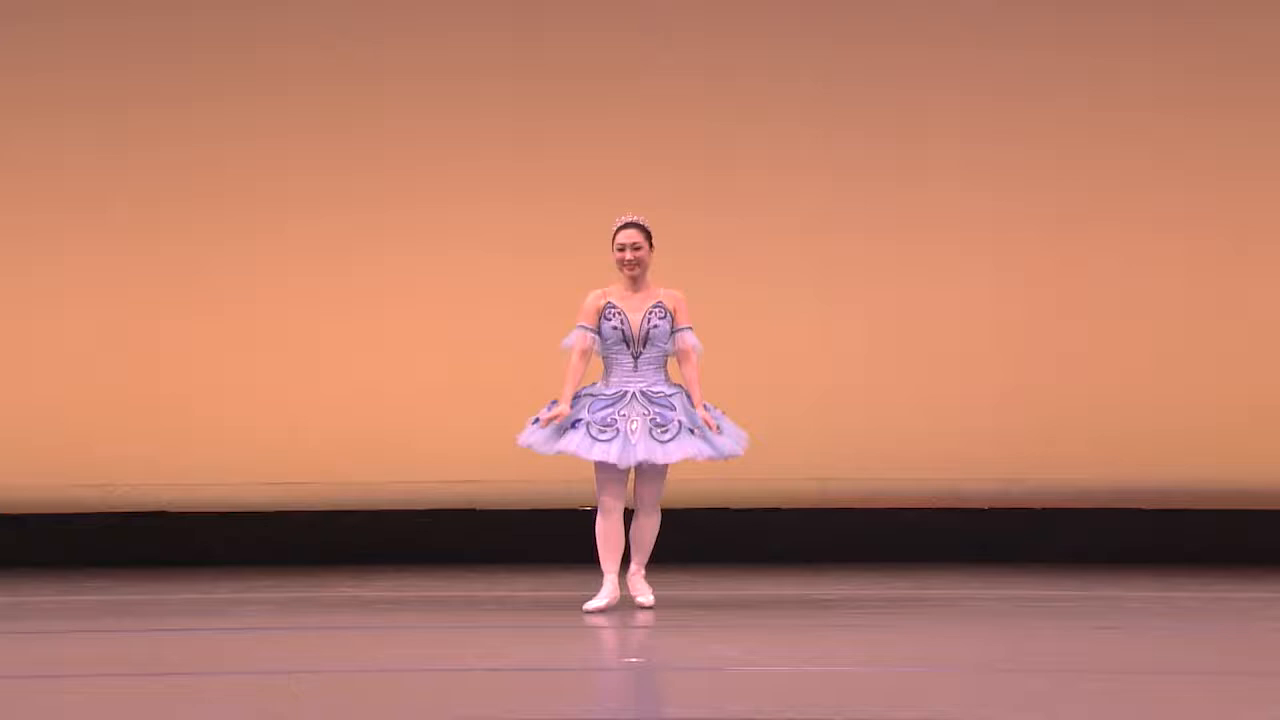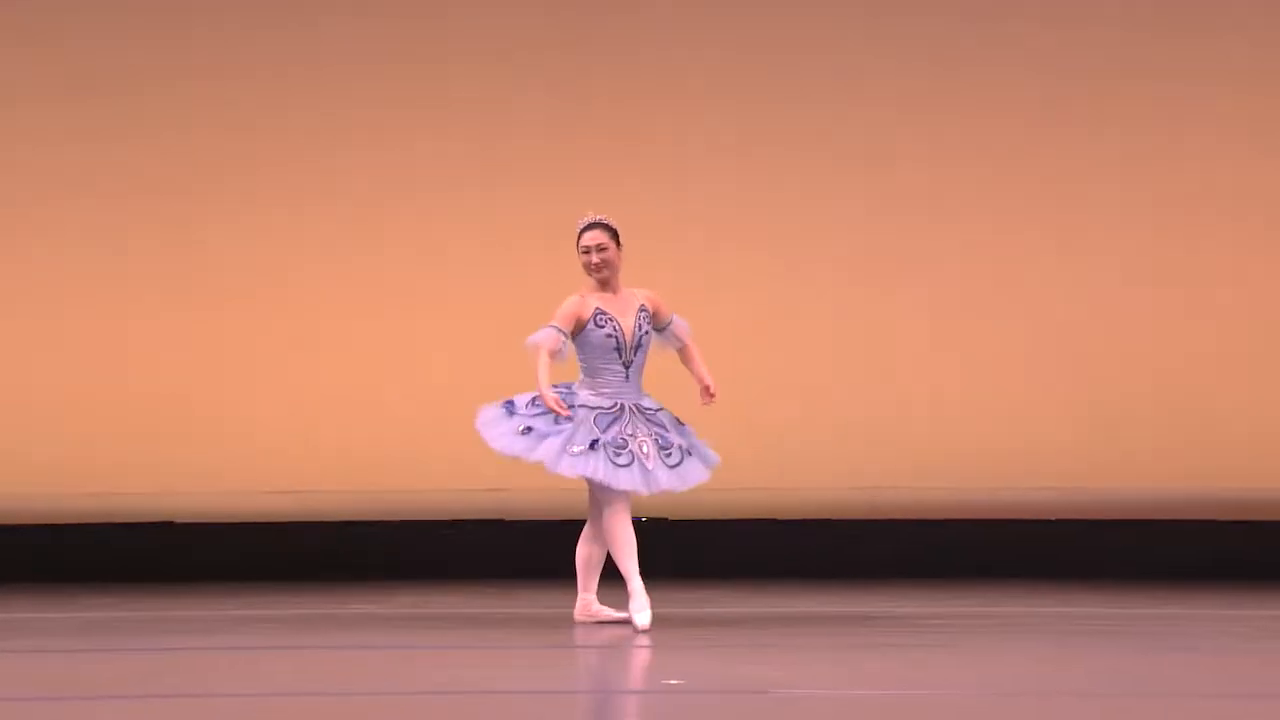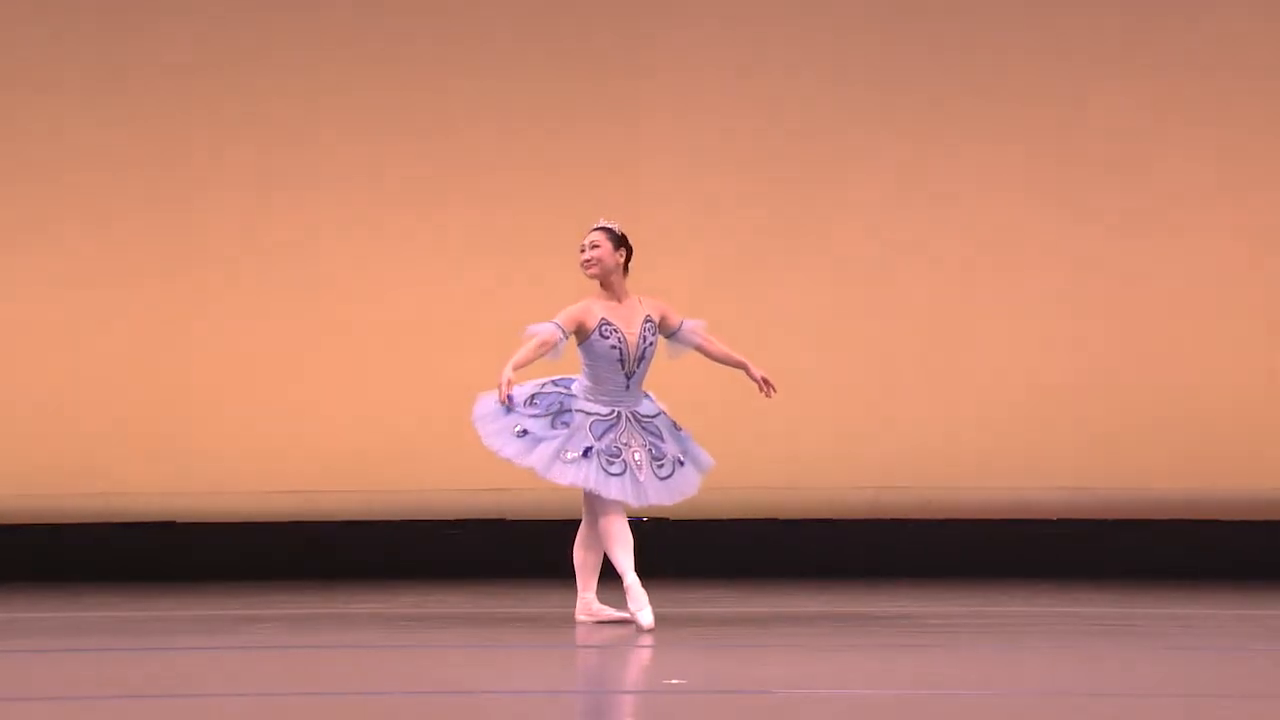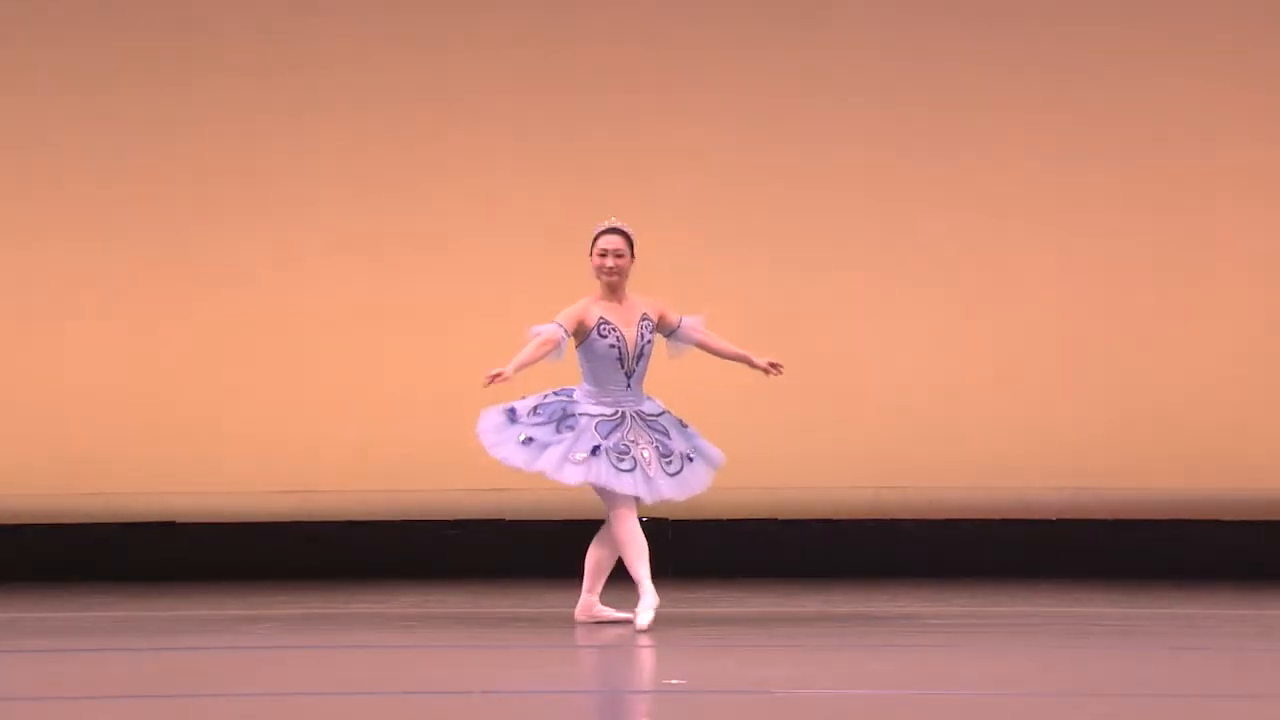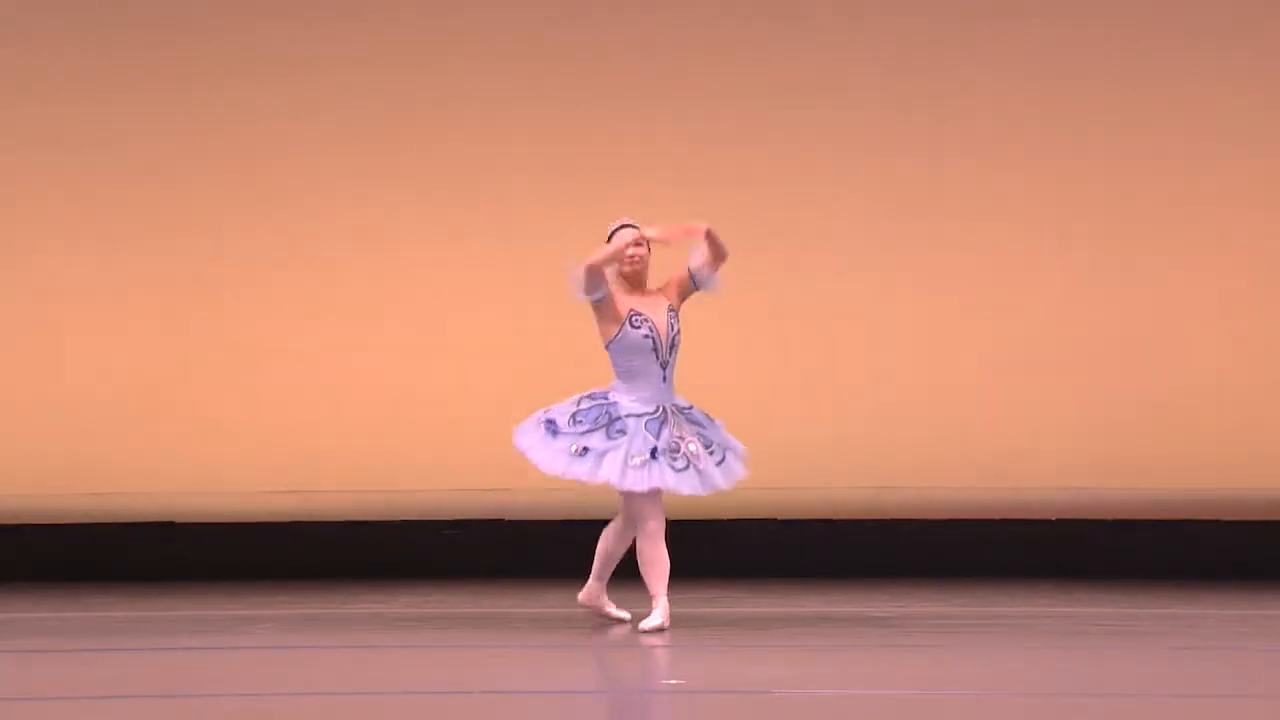
dt=1s
person 1, frame 1
left shoulder: (673, 300)
right shoulder: (598, 300)
left elbow: (687, 356)
right elbow: (579, 354)
left wrist: (698, 405)
right wrist: (566, 401)
left hip: (659, 405)
right hip: (609, 405)
left knee: (648, 500)
right knee: (609, 499)
left ankle: (636, 577)
right ankle: (609, 584)
person 1, frame 2
left shoulder: (647, 300)
right shoulder: (578, 305)
left elbow: (680, 339)
right elbow: (546, 348)
left wrist: (703, 377)
right wrist: (544, 388)
left hip: (636, 415)
right hip: (591, 415)
left knee: (603, 511)
right knee: (614, 504)
left ankle: (587, 602)
right ankle: (637, 591)
person 1, frame 3
left shoulder: (653, 309)
right shoulder: (584, 312)
left elbow: (698, 339)
right elbow: (543, 340)
left wrist: (746, 365)
right wrist: (510, 367)
left hip: (633, 419)
right hip: (590, 418)
left knee: (598, 510)
right knee: (609, 507)
left ankle: (587, 601)
person 1, frame 4
left shoulder: (649, 309)
right shoulder: (583, 312)
left elbow: (699, 336)
right elbow: (546, 339)
left wrist: (751, 359)
right wrist: (511, 367)
left hip: (638, 421)
right hip: (593, 421)
left knee: (622, 517)
right knee: (623, 511)
left ankle: (588, 602)
right ankle: (647, 593)
person 1, frame 5
left shoulder: (669, 296)
right shoulder: (609, 304)
left elbow: (716, 258)
right elbow: (591, 266)
left wrist: (707, 233)
right wrist: (642, 230)
left hip: (668, 418)
right hip: (626, 420)
left knee: (634, 514)
right knee: (649, 516)
left ankle: (594, 591)
right ankle: (660, 605)
